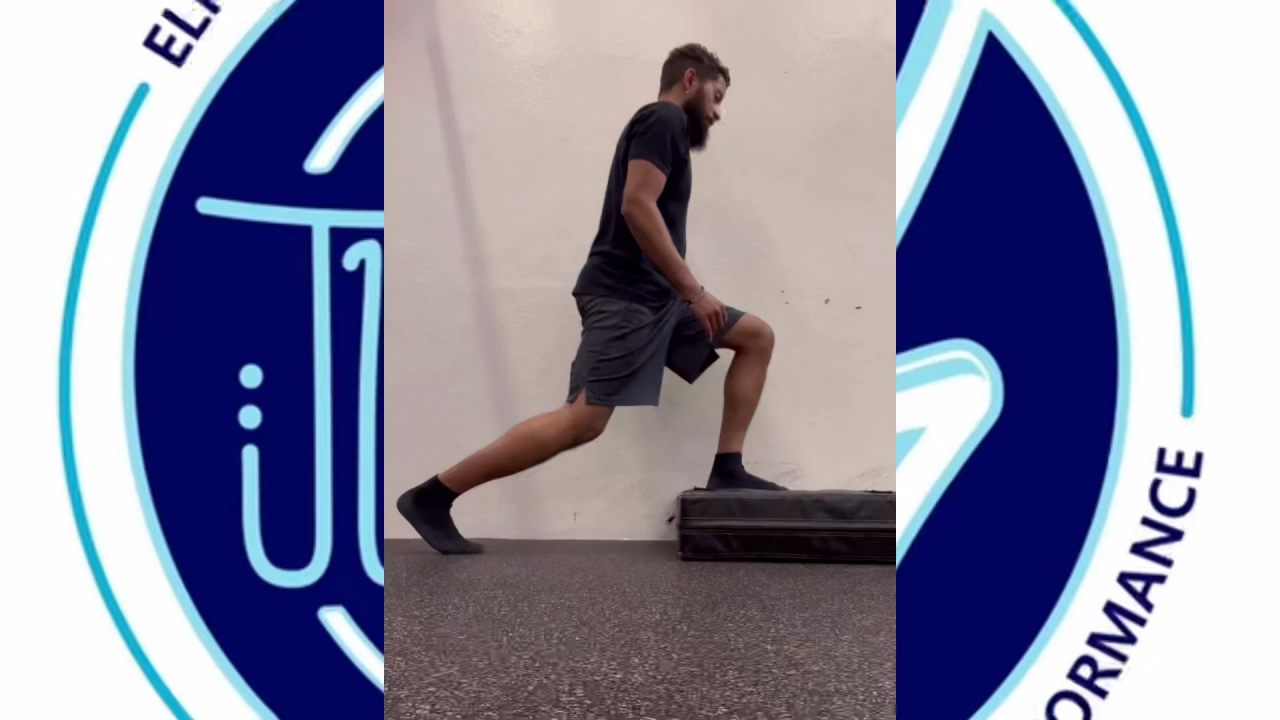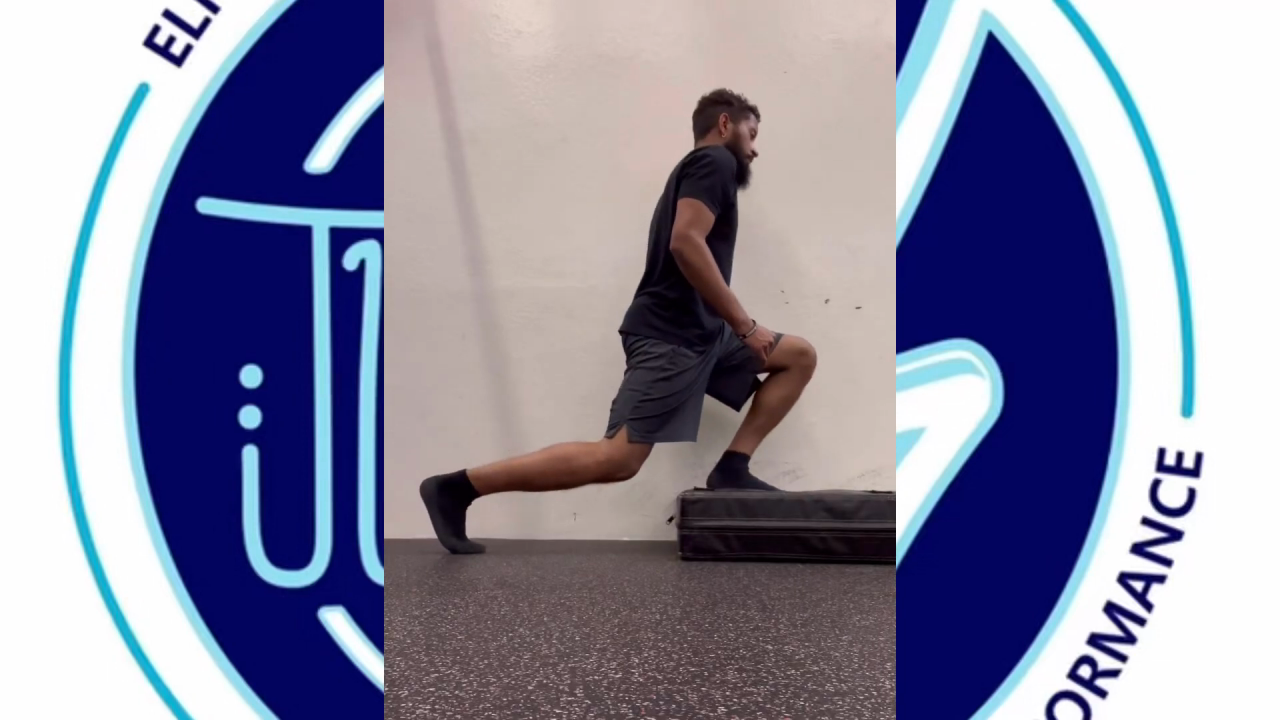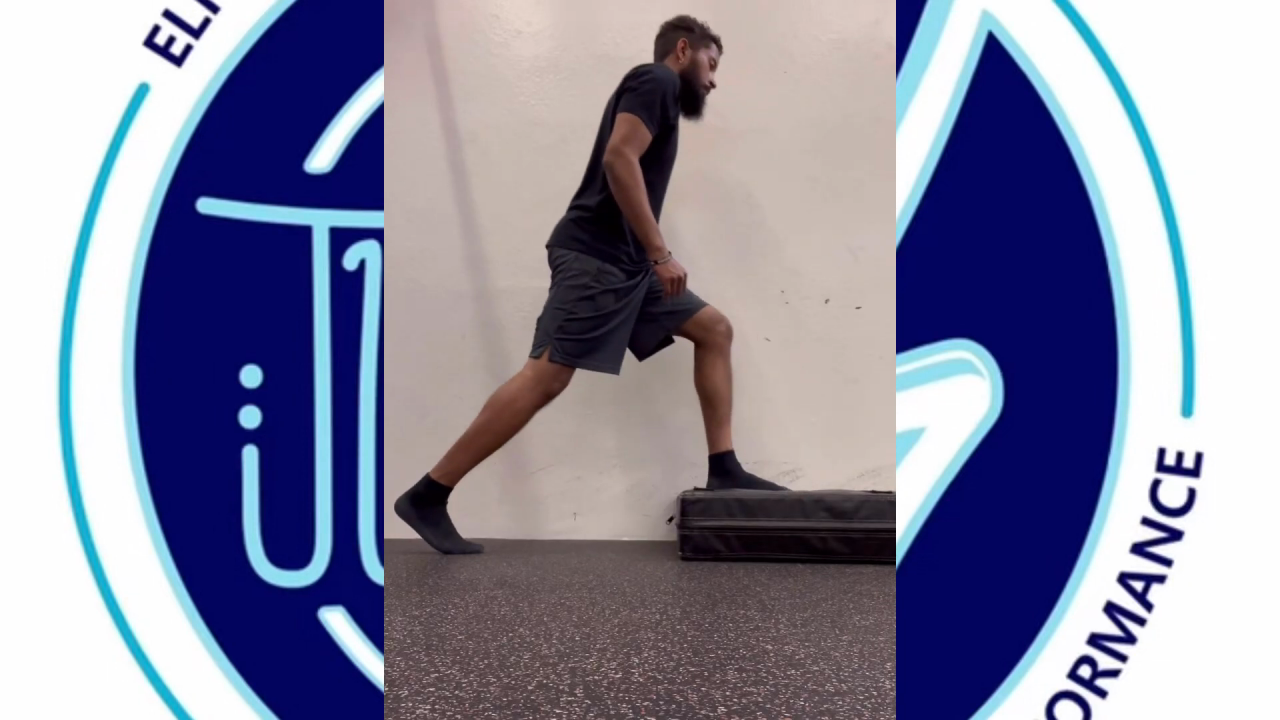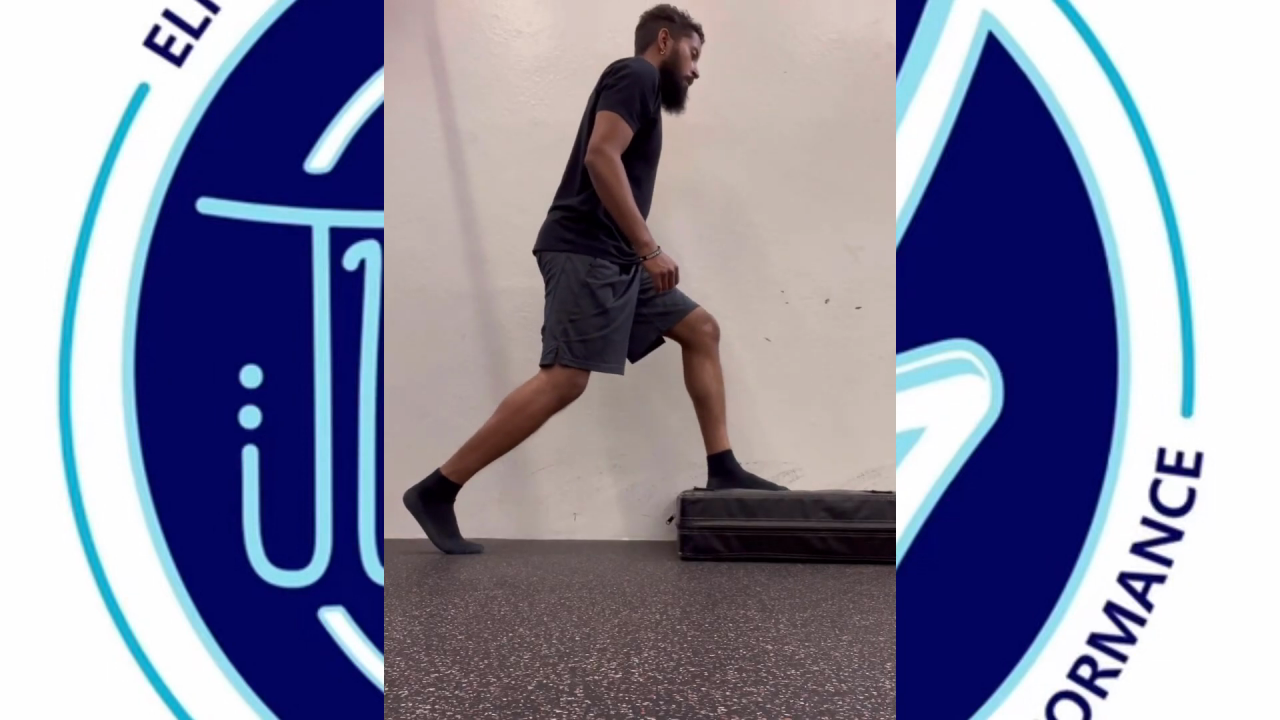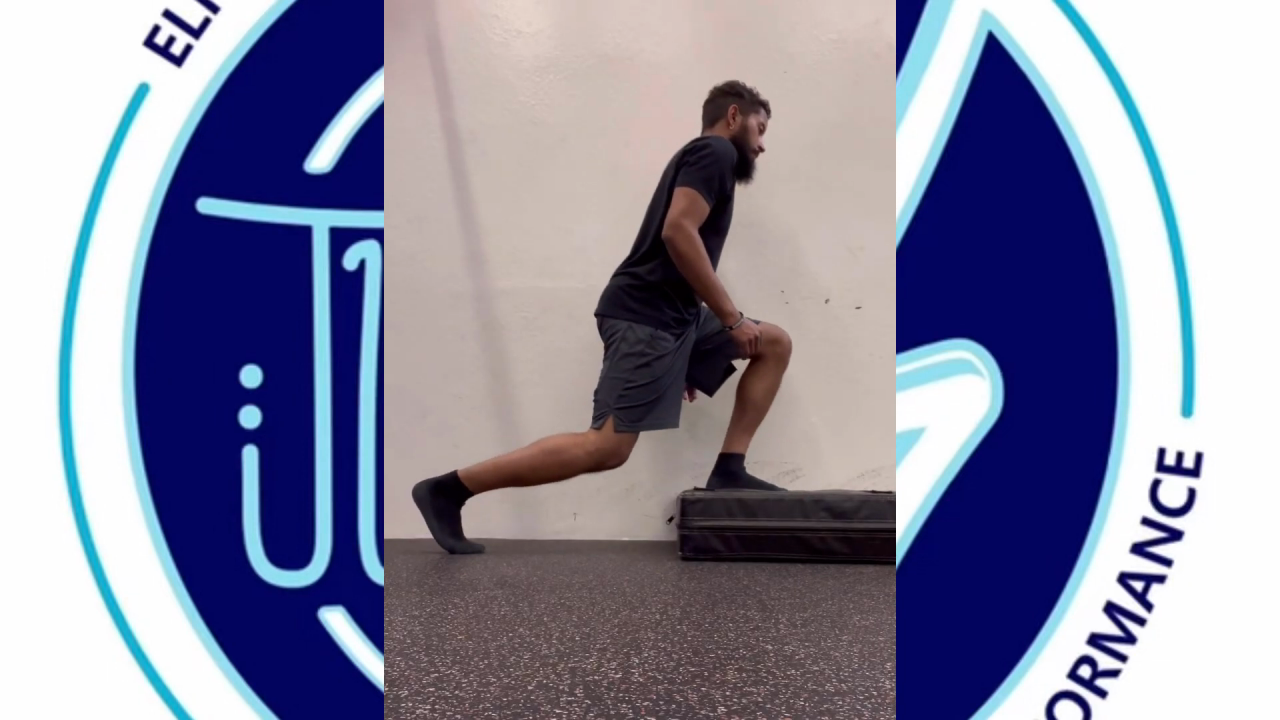
dt=1s
person 1, frame 1
left shoulder: (665, 128)
right shoulder: (663, 118)
right elbow: (636, 205)
right wrist: (693, 290)
left hip: (653, 295)
right hip: (625, 295)
left knee: (757, 336)
right knee: (583, 421)
left ankle: (727, 471)
right ankle: (432, 496)
person 1, frame 2
left shoulder: (699, 170)
right shoulder: (714, 162)
right elbow: (686, 243)
right wrist: (745, 325)
left hip: (698, 332)
right hip: (671, 335)
left knee: (800, 356)
right knee: (617, 459)
left ankle: (732, 468)
right ankle: (455, 488)
person 1, frame 3
left shoulder: (658, 93)
right shoulder: (656, 79)
right elbow: (618, 158)
right wrist: (661, 253)
left hip: (626, 259)
right hip: (596, 253)
left knee: (714, 330)
right knee: (548, 375)
left ankle: (724, 470)
right ankle: (426, 496)
person 1, frame 4
left shoulder: (640, 87)
right shoulder: (636, 73)
right elbow: (601, 155)
right wrist: (650, 248)
left hip: (613, 257)
right hip: (585, 250)
left knee: (701, 330)
right knee: (564, 379)
left ankle: (722, 470)
right ankle: (436, 492)
person 1, frame 5
left shoulder: (703, 158)
right shoulder: (715, 151)
right elbow: (677, 231)
left wrist: (682, 359)
right wrist: (733, 318)
left hip: (672, 315)
right hip: (646, 317)
left knee: (775, 344)
right knee: (606, 447)
left ankle: (729, 471)
right ankle: (448, 489)
